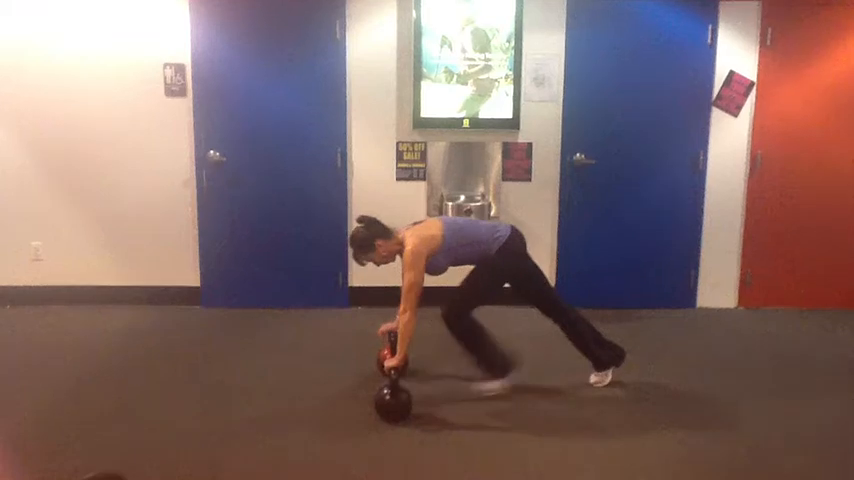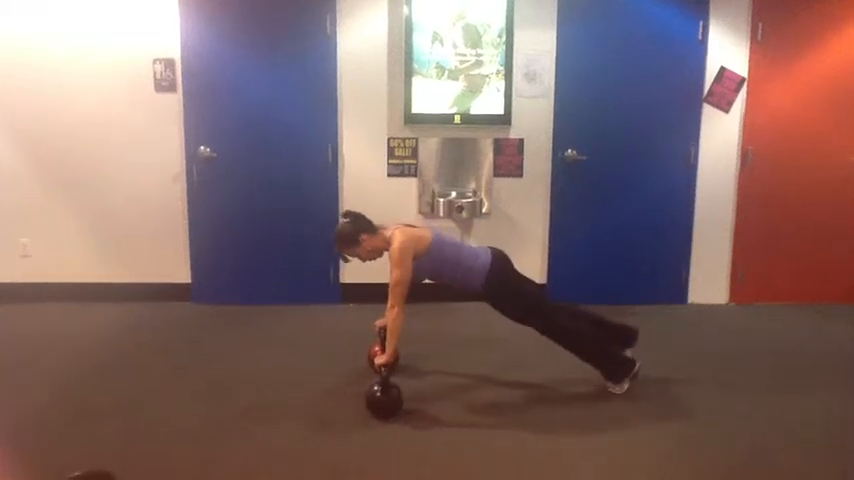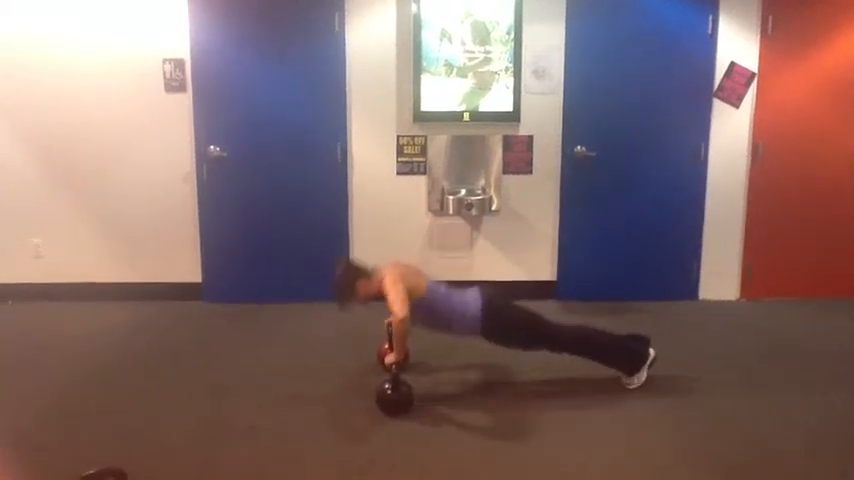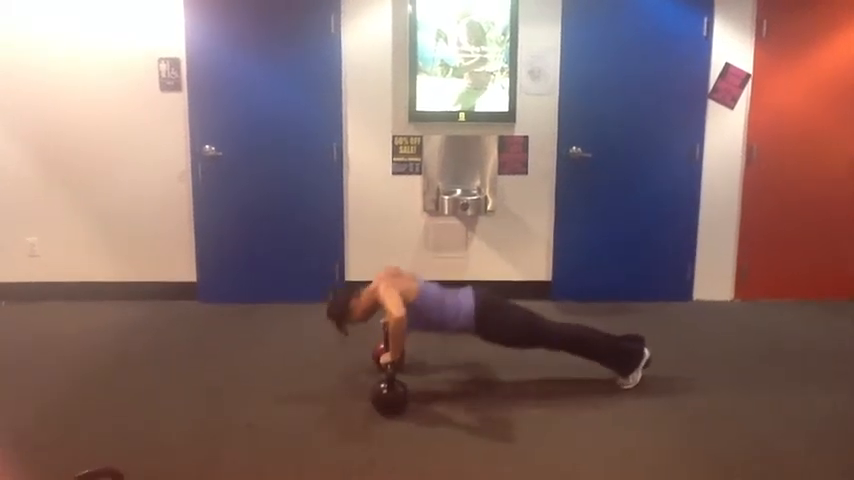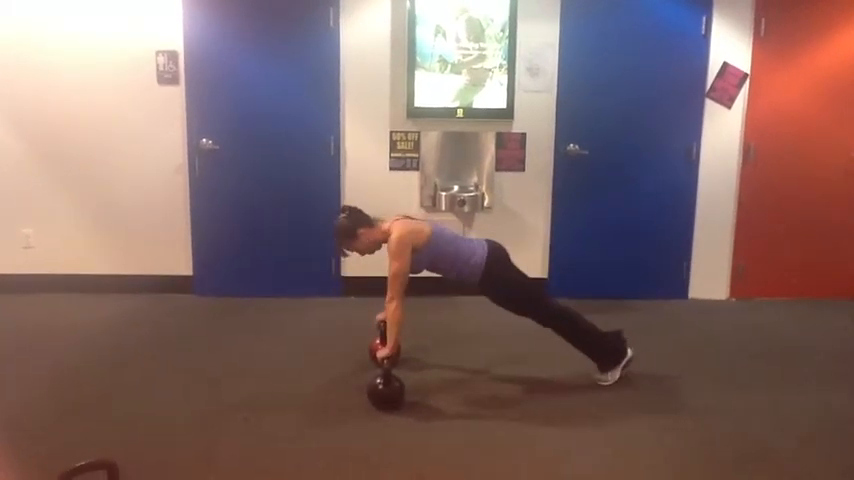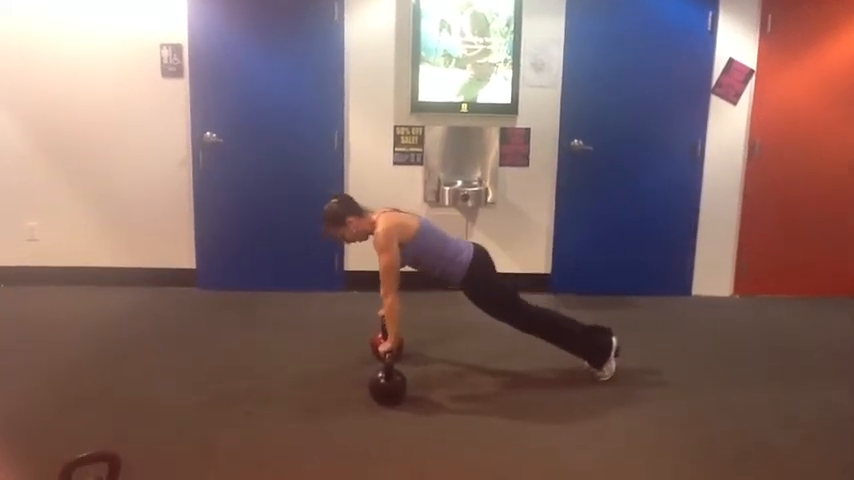
dt=0.7s
person 1, frame 1
left shoulder: (414, 246)
right shoulder: (405, 239)
left elbow: (410, 307)
right elbow: (409, 291)
left wrist: (399, 357)
right wrist: (398, 323)
left hip: (503, 248)
right hip: (506, 243)
left knee: (455, 313)
right knee: (551, 305)
left ankle: (499, 371)
right ankle: (607, 358)
person 1, frame 2
left shoulder: (399, 245)
right shoulder: (394, 235)
left elbow: (396, 305)
left wrist: (388, 354)
right wrist: (388, 320)
left hip: (490, 276)
right hip: (489, 266)
left knee: (547, 319)
right knee: (548, 310)
left ankle: (620, 369)
right ankle: (621, 337)
person 1, frame 3
left shoulder: (389, 280)
right shoulder: (391, 270)
left elbow: (401, 317)
left wrist: (399, 353)
right wrist: (396, 319)
left hip: (486, 316)
right hip: (481, 305)
left knee: (556, 337)
right knee: (555, 334)
left ankle: (637, 356)
right ankle: (634, 348)
person 1, frame 4
left shoulder: (381, 290)
right shoulder: (384, 278)
left elbow: (399, 316)
left wrist: (394, 354)
right wrist: (392, 322)
left hip: (480, 315)
right hip: (476, 302)
left knee: (550, 336)
right knee: (550, 333)
left ankle: (630, 356)
right ankle: (627, 346)
person 1, frame 5
left shoulder: (398, 238)
right shoulder: (394, 227)
left elbow: (395, 297)
left wrist: (390, 347)
right wrist: (389, 314)
left hip: (487, 268)
right hip: (486, 257)
left knee: (544, 311)
right knee: (543, 307)
left ankle: (614, 355)
right ankle: (610, 347)
person 1, frame 6
left shoulder: (384, 232)
right shoulder: (383, 218)
left elbow: (390, 292)
left wrist: (392, 340)
right wrist: (389, 310)
left hip: (470, 271)
right hip: (469, 260)
left knee: (523, 317)
right knee: (522, 314)
left ankle: (601, 349)
right ankle: (598, 340)
